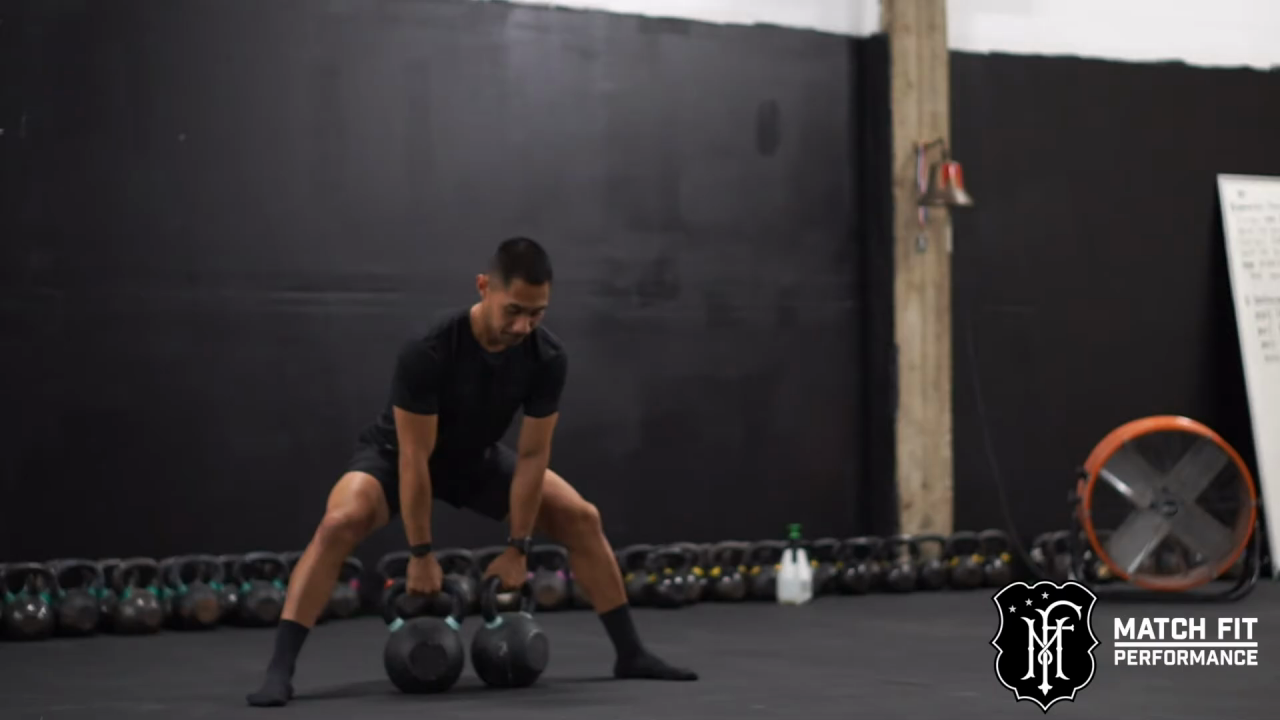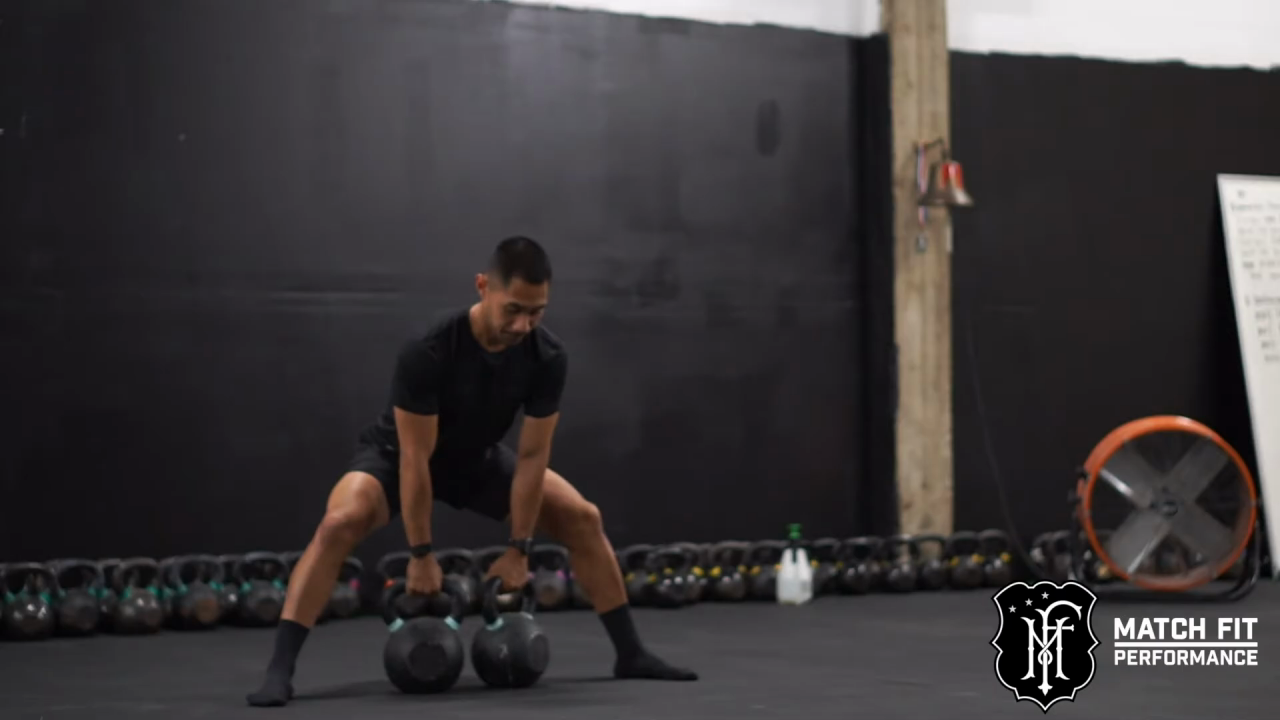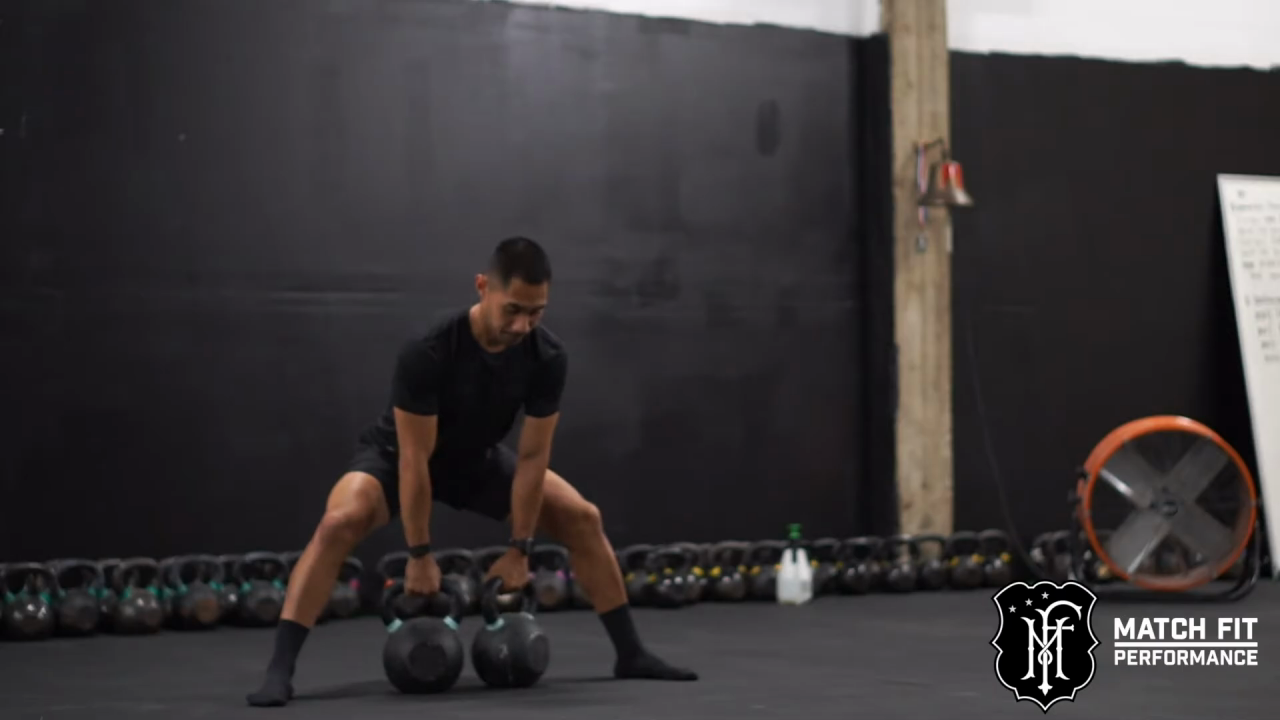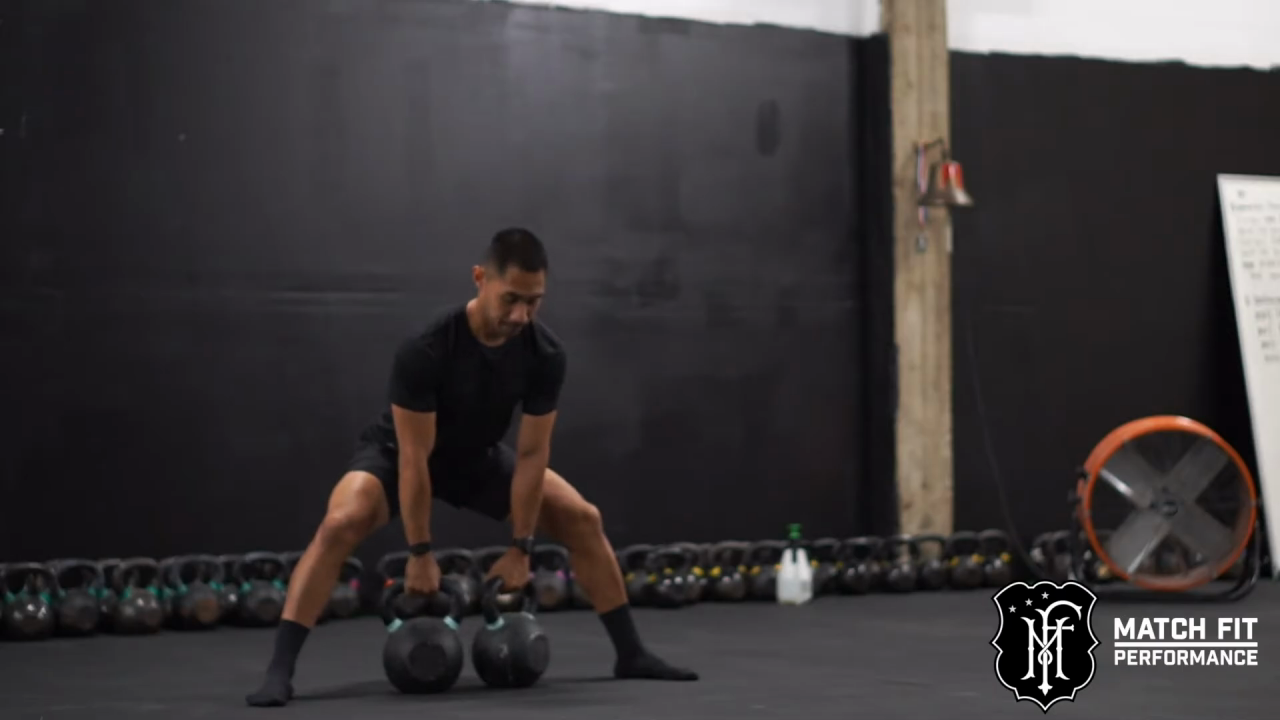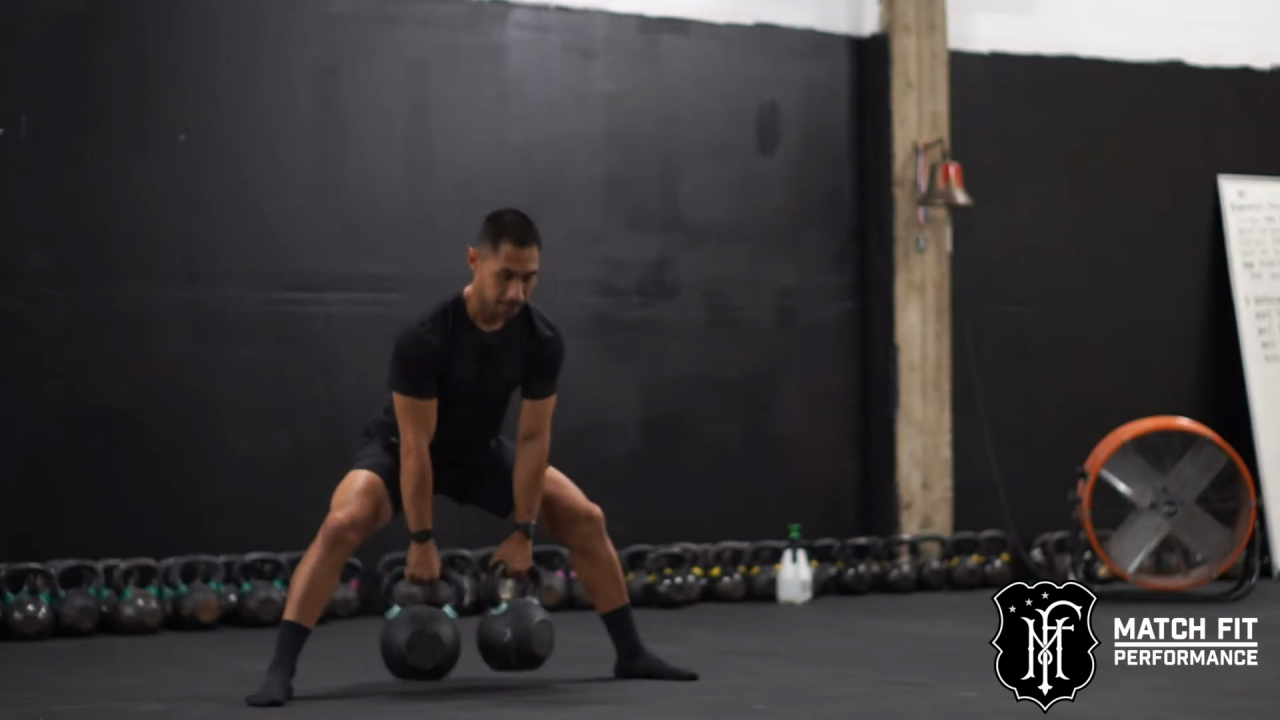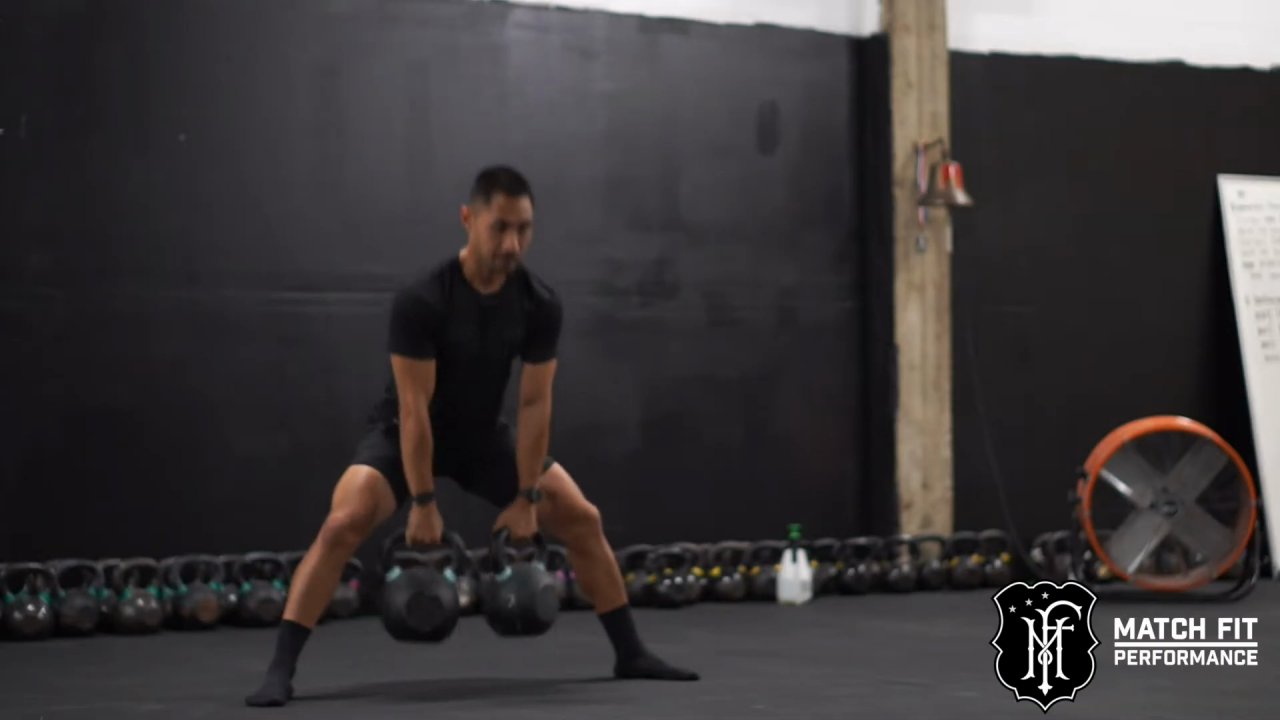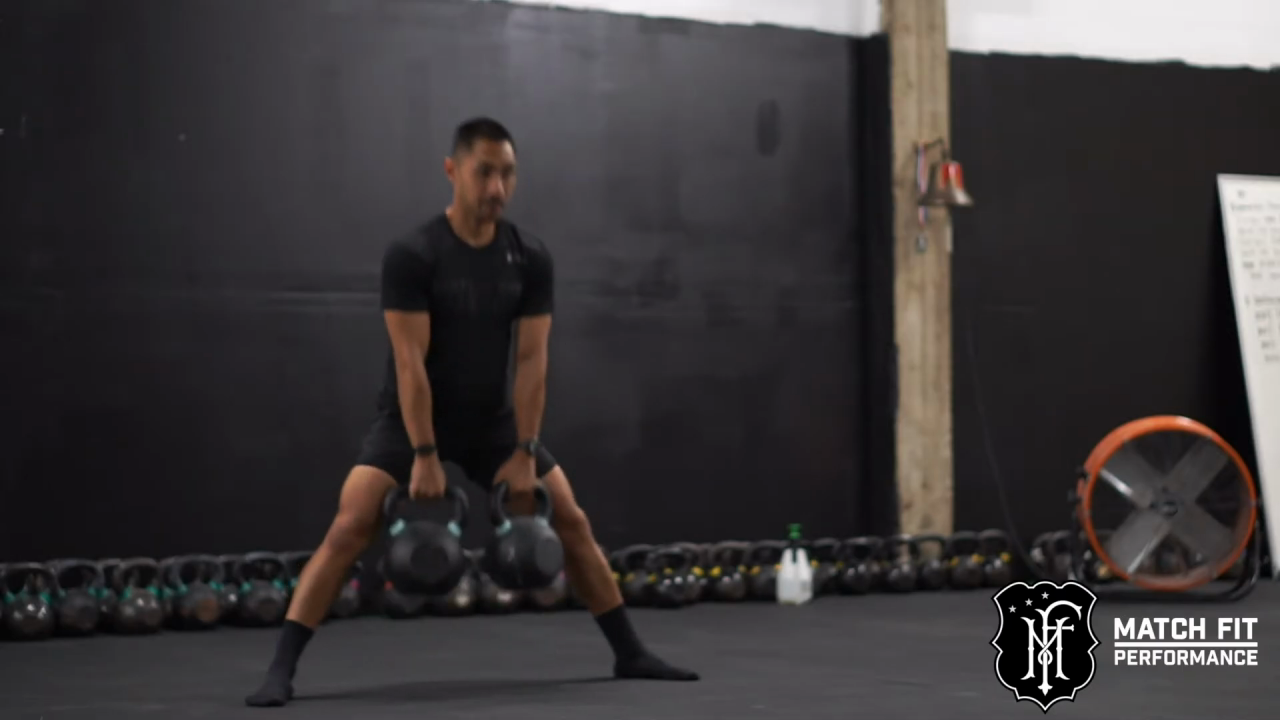
dt=0.2s
person 1, frame 1
left shoulder: (547, 357)
right shoulder: (426, 352)
left elbow: (533, 455)
right elbow: (414, 459)
left wrist: (517, 549)
right wrist: (421, 556)
left hip: (475, 456)
right hip: (396, 453)
left knee: (582, 518)
right knee: (339, 525)
left ankle: (631, 653)
right ankle: (280, 670)
person 1, frame 2
left shoulder: (548, 357)
right shoulder: (426, 353)
left elbow: (533, 456)
right elbow: (415, 460)
left wrist: (518, 550)
right wrist: (421, 557)
left hip: (476, 458)
right hip: (395, 453)
left knee: (583, 518)
right knee: (338, 525)
left ankle: (631, 653)
right ankle: (279, 670)
person 1, frame 3
left shoulder: (548, 358)
right shoulder: (426, 353)
left elbow: (533, 457)
right elbow: (413, 461)
left wrist: (518, 550)
right wrist: (420, 556)
left hip: (477, 458)
right hip: (397, 454)
left knee: (583, 518)
right knee: (339, 525)
left ankle: (631, 653)
right ankle: (280, 670)
person 1, frame 4
left shoulder: (546, 355)
right shoulder: (424, 351)
left elbow: (532, 454)
right elbow: (413, 459)
left wrist: (520, 549)
right wrist: (420, 555)
left hip: (477, 456)
right hip: (396, 452)
left knee: (584, 519)
right knee: (341, 525)
left ankle: (631, 653)
right ankle: (280, 670)
person 1, frame 5
left shoulder: (542, 340)
right shoulder: (423, 338)
left elbow: (533, 439)
right elbow: (416, 446)
left wrist: (522, 535)
right wrist: (422, 543)
left hip: (479, 451)
right hip: (399, 449)
left knee: (586, 521)
right knee: (341, 527)
left ankle: (631, 654)
right ankle: (280, 671)
person 1, frame 6
left shoulder: (540, 303)
right shoulder: (421, 300)
left elbow: (534, 404)
right elbow: (415, 409)
left wrist: (525, 500)
right wrist: (423, 505)
left hip: (482, 434)
right hip: (404, 435)
left knee: (583, 519)
right knee: (342, 527)
left ankle: (632, 653)
right ankle: (280, 670)
person 1, frame 7
left shoulder: (531, 257)
right shoulder: (412, 255)
left elbow: (531, 361)
right elbow: (410, 364)
left wrist: (524, 455)
right wrist: (423, 459)
left hip: (491, 421)
right hip: (412, 420)
left knee: (571, 525)
right knee: (348, 532)
left ankle: (630, 654)
right ankle: (280, 670)
